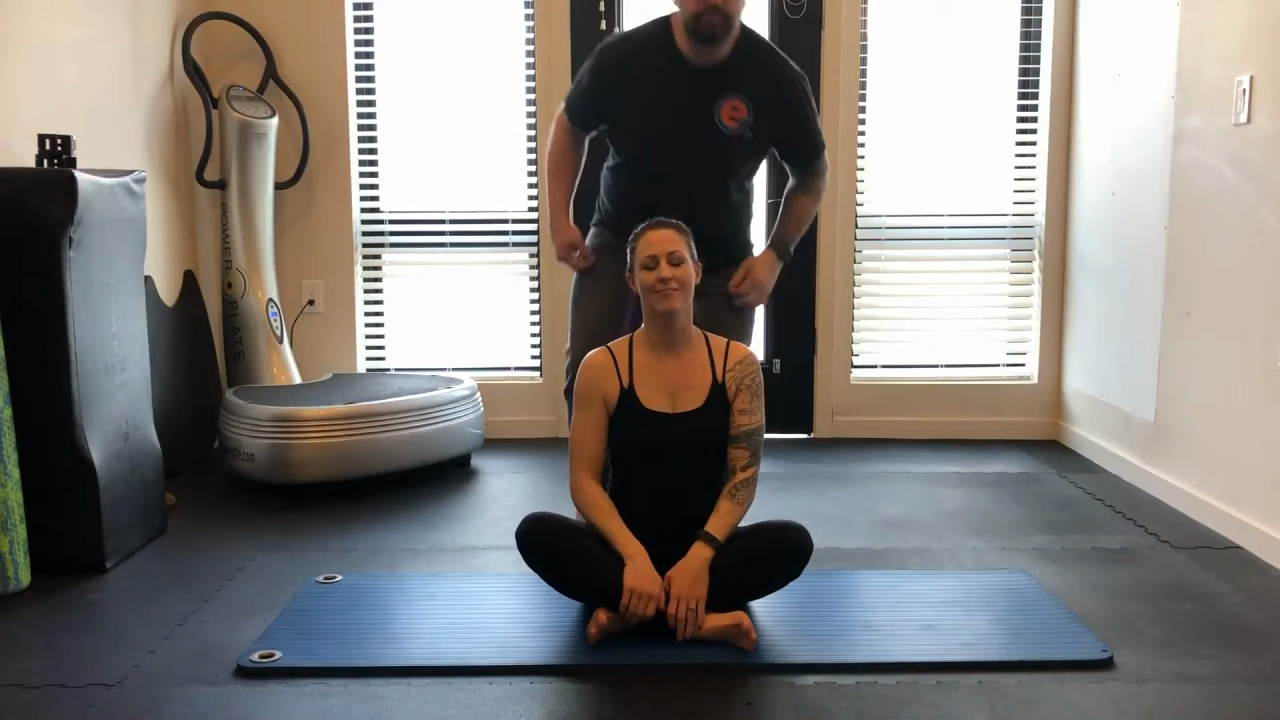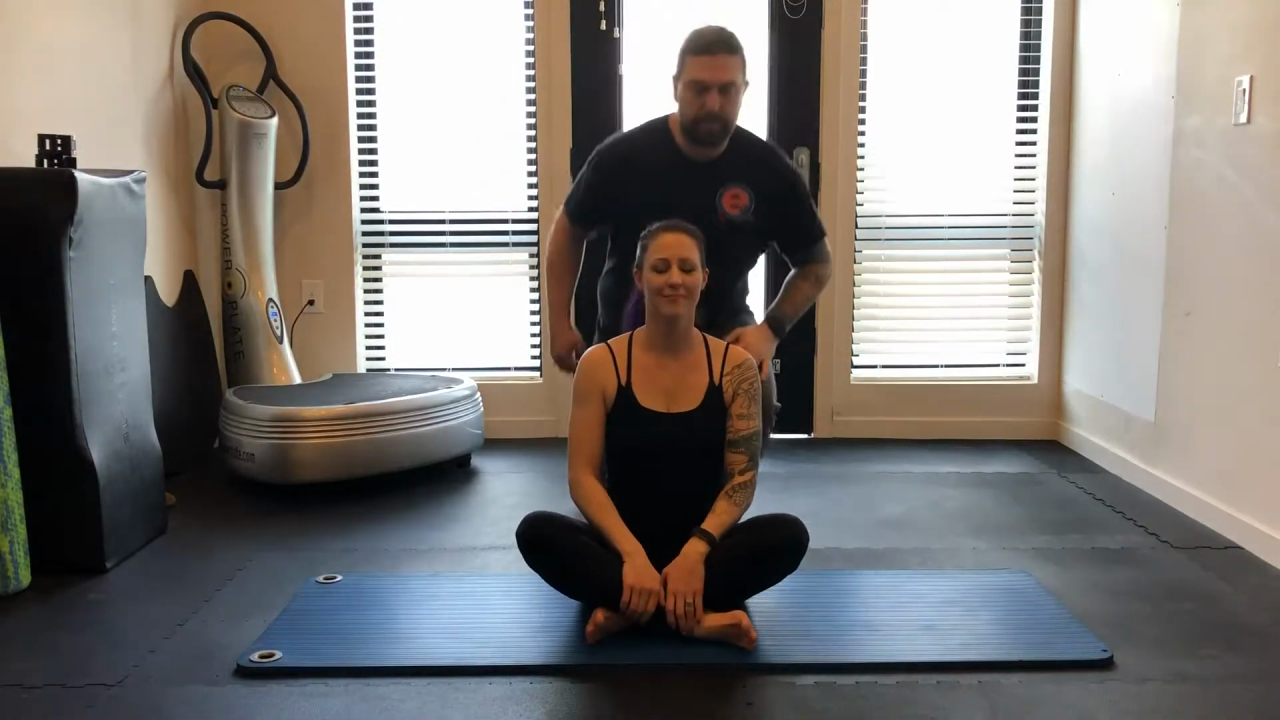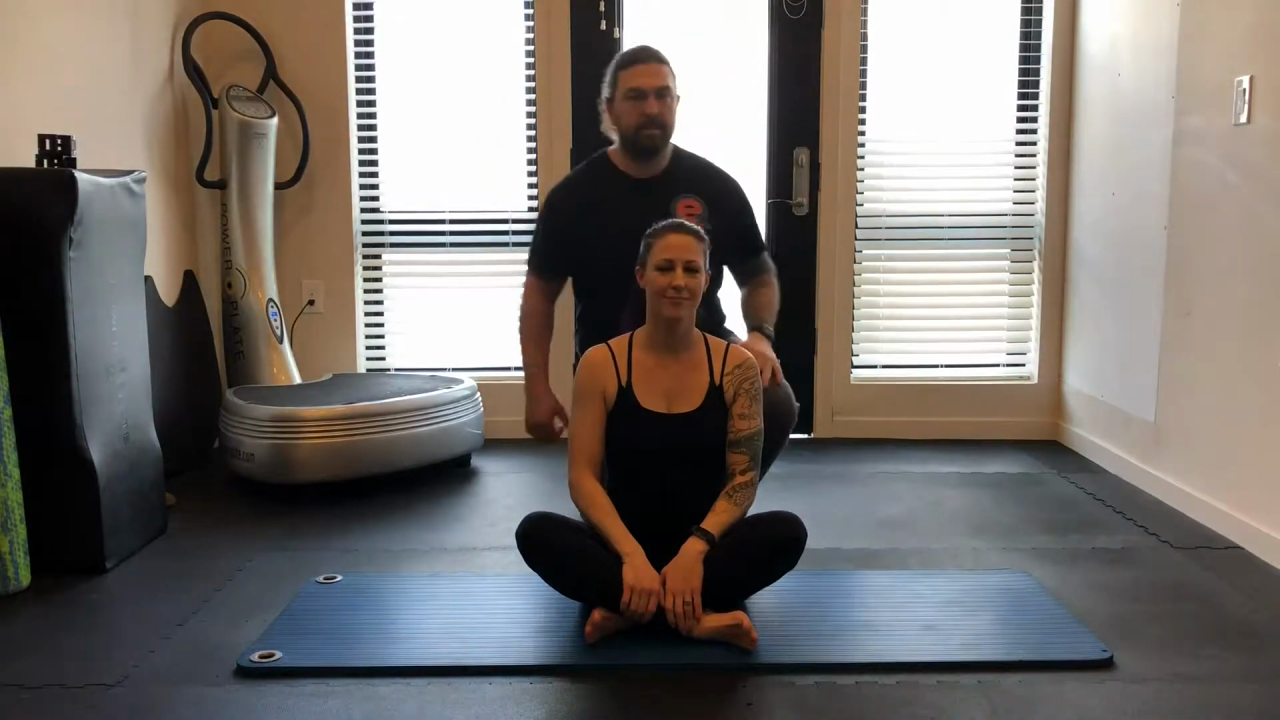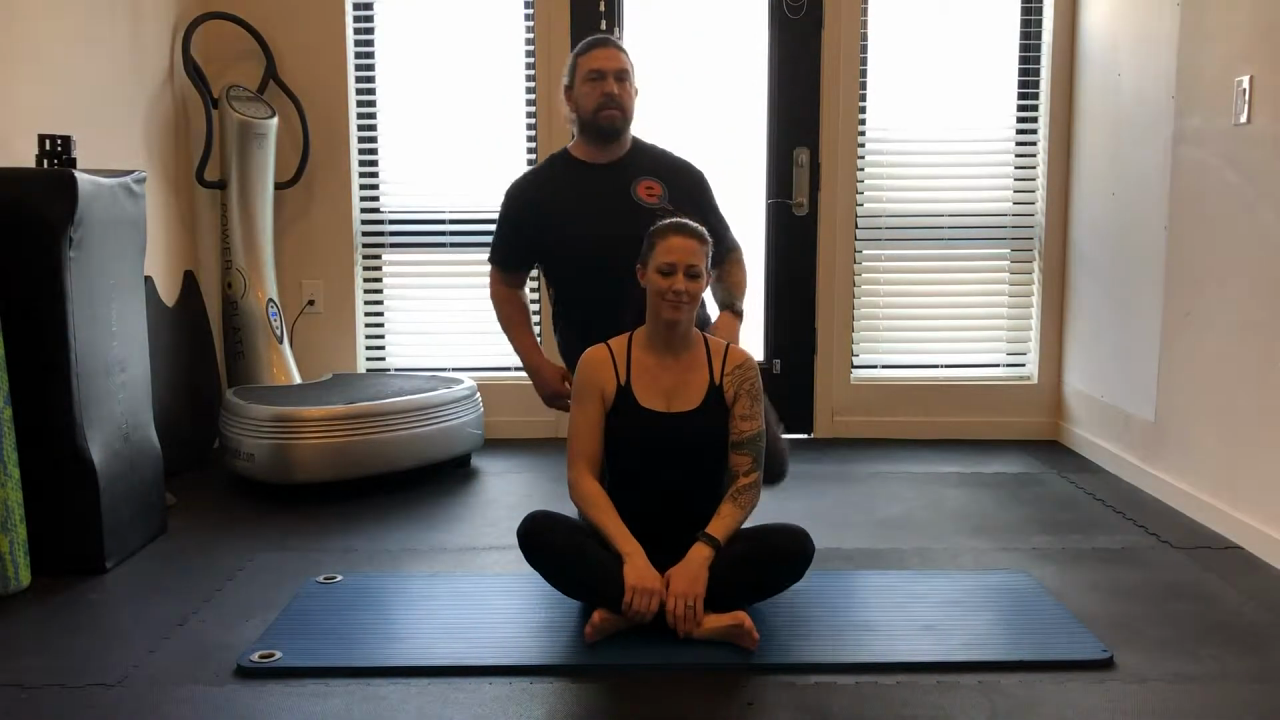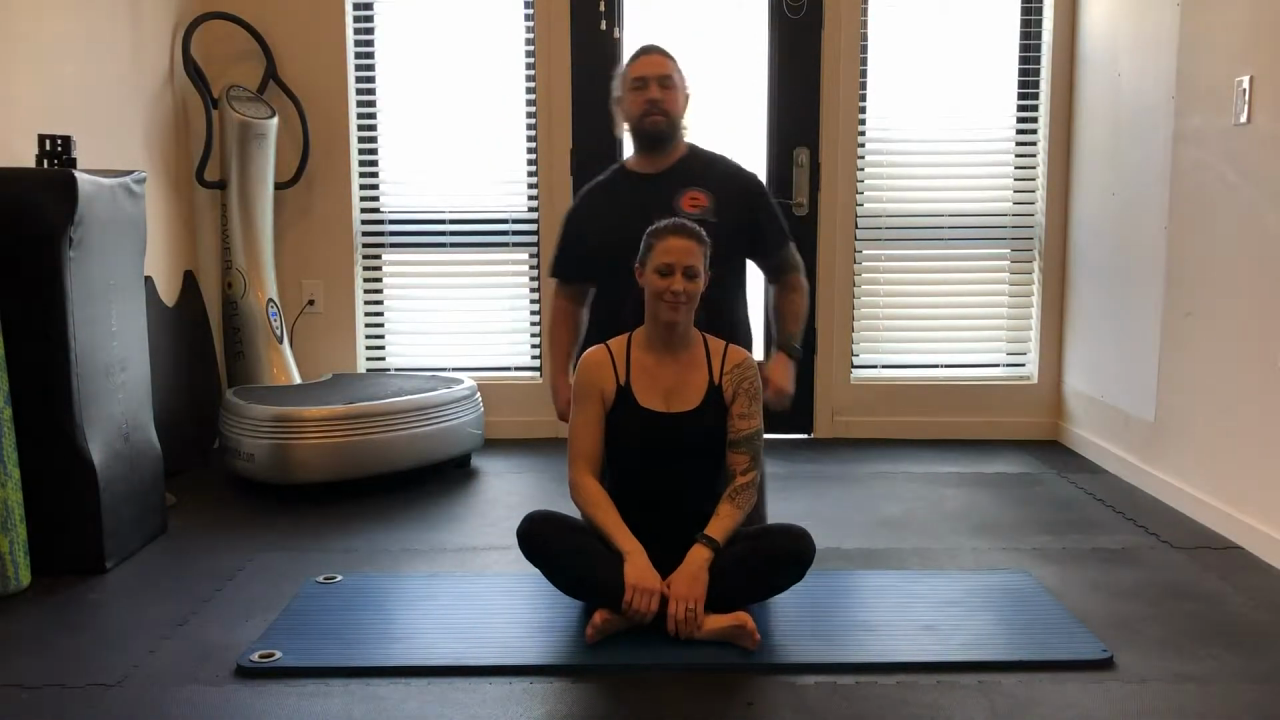
dt=0.4s
person 1, frame 1
left shoulder: (737, 363)
right shoulder: (602, 367)
left elbow: (744, 475)
right elbow: (584, 482)
left wrist: (700, 555)
right wrist: (635, 558)
left hip: (706, 548)
right hip: (626, 549)
left knee: (792, 542)
right knee: (536, 533)
left ankle: (632, 610)
right ankle: (700, 618)
person 1, frame 2
left shoulder: (735, 366)
right shoulder: (600, 364)
left elbow: (742, 479)
right elbow: (582, 477)
left wrist: (696, 550)
right wrist: (633, 555)
left hip: (704, 550)
right hip: (623, 548)
left knee: (788, 534)
right knee: (536, 531)
left ankle: (629, 609)
right ankle: (699, 617)
person 1, frame 3
left shoulder: (737, 366)
right shoulder: (600, 364)
left elbow: (744, 478)
right elbow: (583, 477)
left wrist: (695, 548)
right wrist: (632, 556)
left hip: (704, 550)
right hip: (624, 549)
left knee: (787, 532)
right knee: (536, 531)
left ankle: (630, 609)
right ankle: (698, 618)
person 1, frame 4
left shoulder: (737, 368)
right shoulder: (599, 364)
left elbow: (747, 481)
right elbow: (582, 477)
left wrist: (701, 554)
right wrist: (633, 556)
left hip: (704, 550)
right hip: (623, 550)
left knee: (794, 546)
right knee: (537, 531)
left ankle: (630, 610)
right ankle: (701, 618)
person 1, frame 5
left shoulder: (736, 366)
right shoulder: (599, 365)
left elbow: (745, 480)
right elbow: (583, 477)
left wrist: (699, 558)
right wrist: (634, 554)
left hip: (706, 549)
right hip: (625, 549)
left knee: (794, 545)
right knee: (537, 529)
left ankle: (631, 610)
right ankle: (702, 619)
person 2, frame 1
left shoulder: (778, 79)
right shoulder: (622, 57)
left elbow: (810, 176)
right elbow: (569, 126)
left wrist: (775, 255)
right wrist: (559, 221)
left hip: (720, 260)
right hip: (621, 240)
person 2, frame 2
left shoulder: (769, 171)
right shoulder: (621, 159)
left elbow: (816, 264)
right elbow: (569, 230)
left wrist: (771, 329)
right wrist: (560, 324)
left hip: (720, 327)
right hip: (628, 335)
person 2, frame 3
left shoulder: (714, 187)
right shoulder: (573, 197)
left elbow: (759, 275)
right elbow: (540, 293)
left wrist: (760, 336)
right wrist: (537, 392)
left knee: (776, 407)
person 2, frame 4
left shoulder: (677, 176)
right shoulder: (534, 191)
left elbow: (726, 256)
right elbow: (505, 280)
left wrist: (730, 315)
right wrist: (536, 362)
left knee: (767, 460)
person 2, frame 5
left shoulder: (734, 186)
right shoulder: (593, 203)
left elbow: (788, 274)
right elbow: (569, 295)
left wrist: (784, 352)
right wrist: (560, 378)
